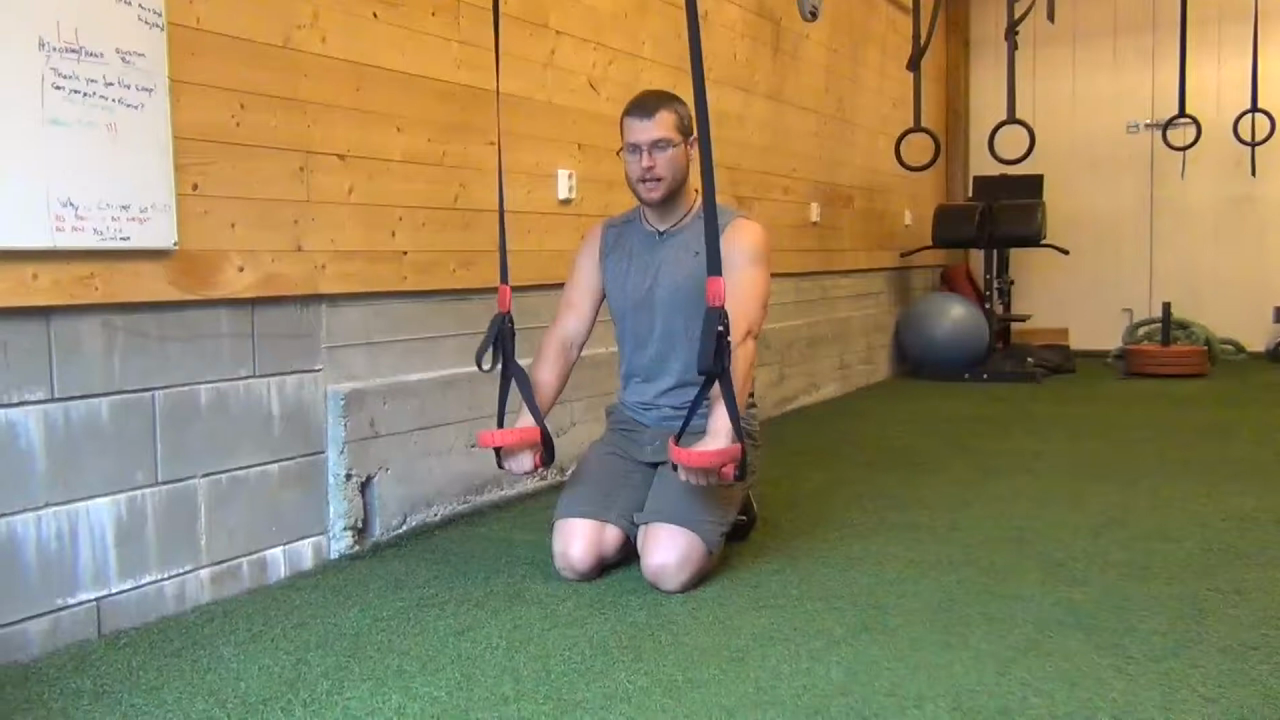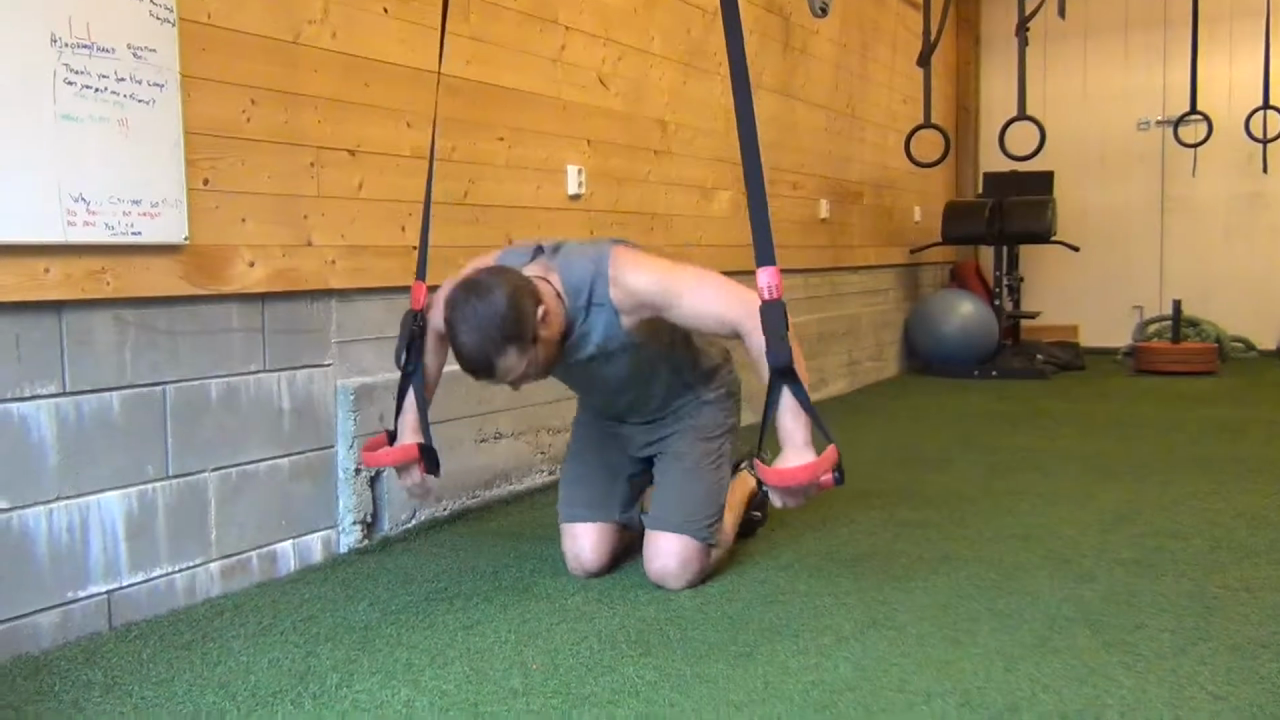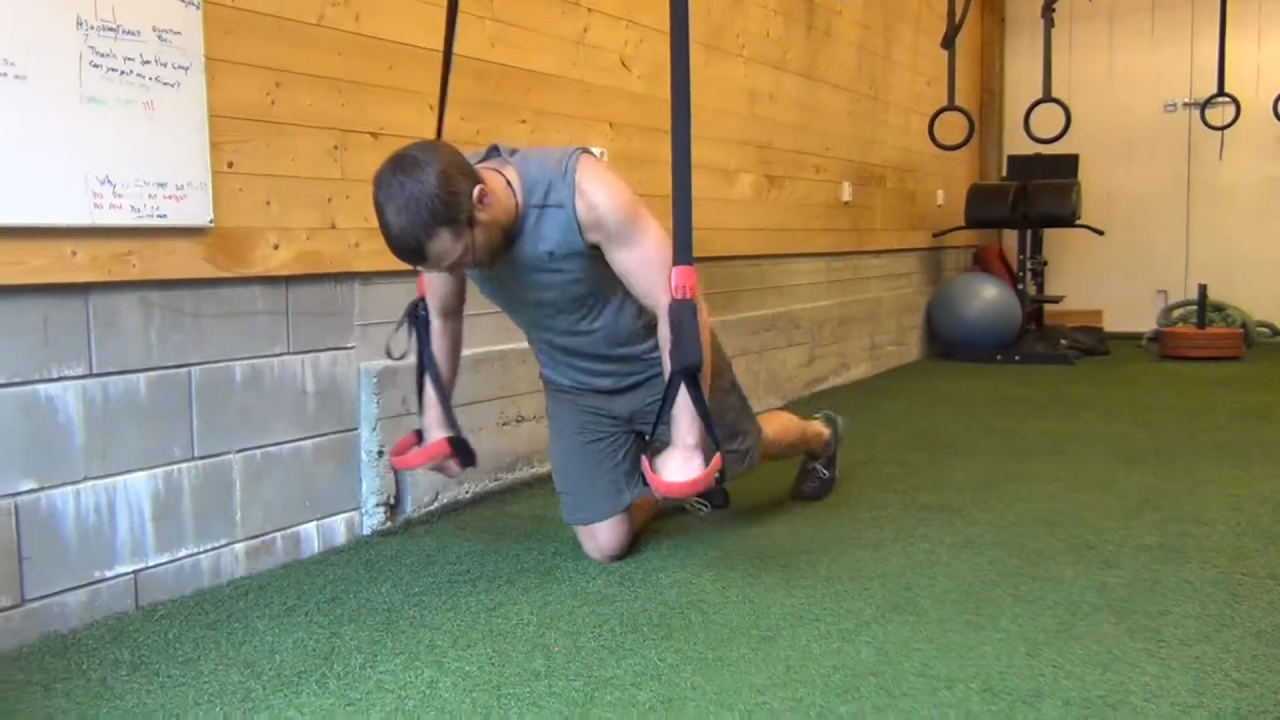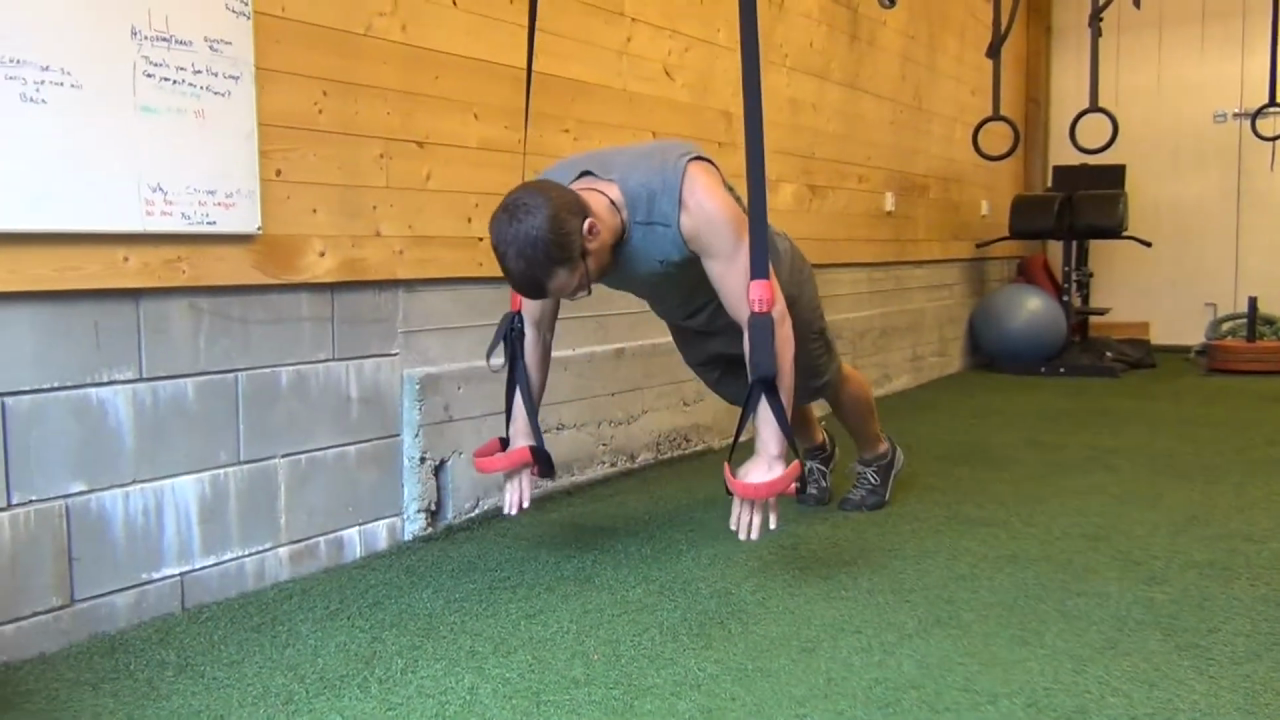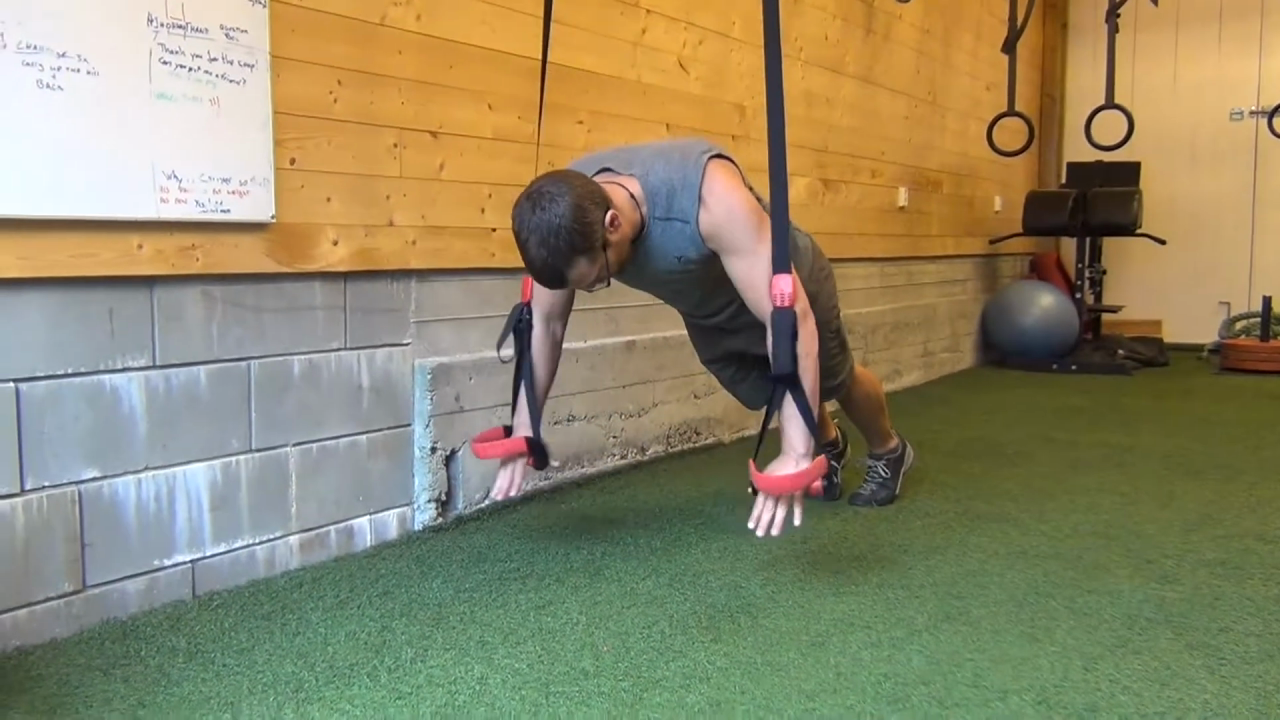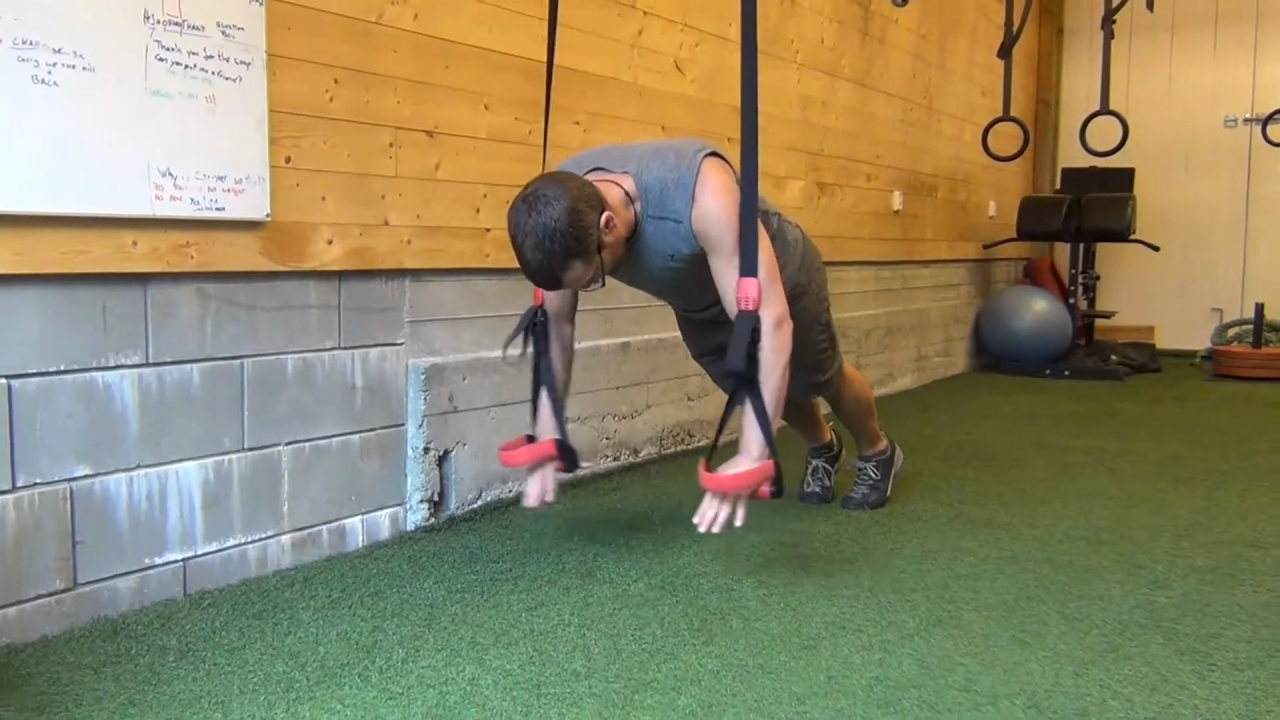
dt=0.7s
person 1, frame 1
left shoulder: (736, 236)
right shoulder: (604, 240)
left elbow: (740, 337)
right elbow: (565, 338)
left wrist: (721, 431)
right wrist: (528, 420)
left hip: (708, 428)
right hip: (631, 426)
left knee: (668, 567)
right knee: (575, 557)
left ankle: (726, 500)
right ankle: (653, 514)
person 1, frame 2
left shoulder: (620, 280)
right shoulder: (492, 282)
left elbow: (759, 315)
right elbow: (431, 325)
left wrist: (796, 445)
right wrist: (410, 424)
left hip: (691, 405)
right hip: (605, 413)
left knee: (671, 570)
right knee: (585, 558)
left ankle: (740, 486)
right ankle: (651, 498)
person 1, frame 3
left shoulder: (584, 190)
right shoulder: (443, 215)
right elbow: (443, 318)
left wrist: (687, 441)
right wrist: (435, 418)
left hip: (662, 355)
right hip: (574, 382)
left knee: (738, 454)
right knee: (604, 544)
left ankle: (821, 435)
right ankle: (670, 483)
person 1, frame 4
left shoulder: (689, 197)
right shoulder: (546, 214)
left elbow: (766, 321)
right elbow: (534, 330)
left wrist: (770, 454)
right wrist: (520, 435)
left hip: (768, 292)
left knee: (823, 379)
left ankle: (878, 455)
right ankle: (817, 450)
person 1, frame 5
left shoulder: (709, 194)
right shoulder: (567, 211)
left elbow: (791, 319)
right elbow: (545, 323)
left wrist: (796, 453)
right wrist: (522, 429)
left hip: (789, 288)
left knee: (836, 380)
right knee: (770, 395)
left ankle: (888, 452)
right ankle: (831, 447)
person 1, frame 6
left shoulder: (701, 193)
right shoulder: (560, 206)
left elbow: (772, 321)
right elbow: (557, 323)
left wrist: (752, 455)
right wrist: (546, 437)
left hip: (778, 279)
left knee: (822, 377)
right knee: (774, 391)
left ankle: (878, 455)
right ankle: (822, 449)
